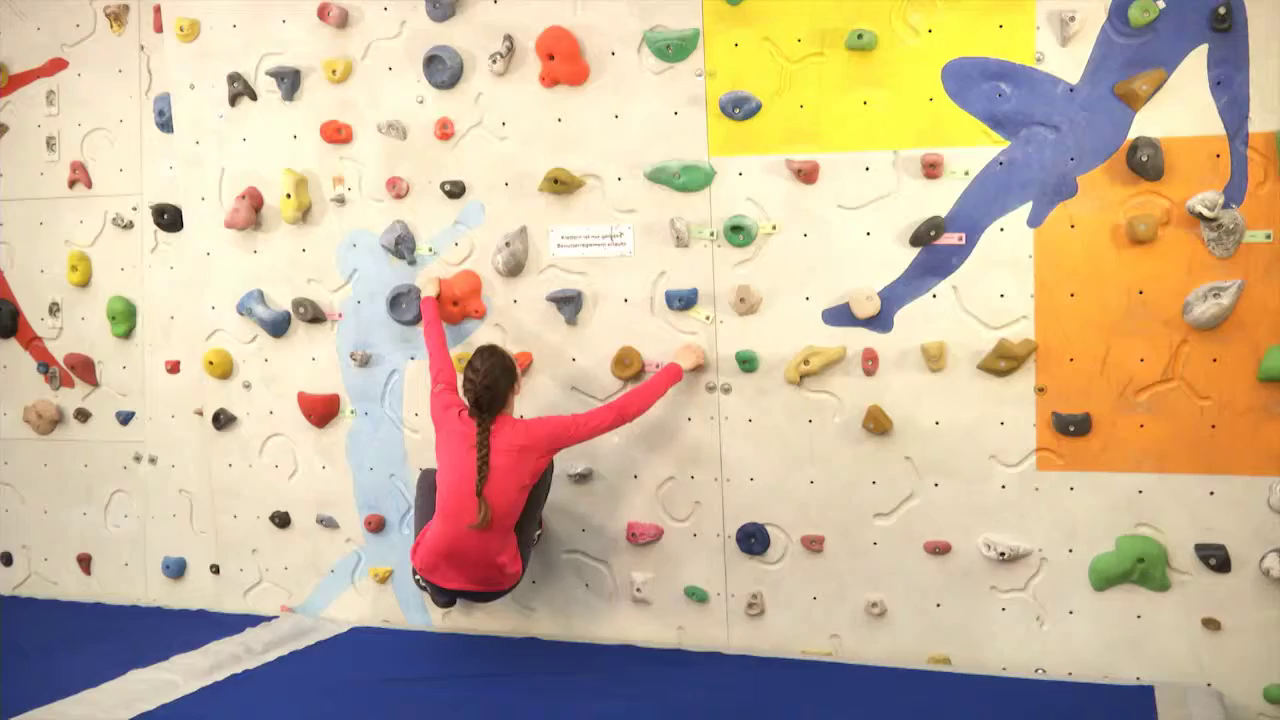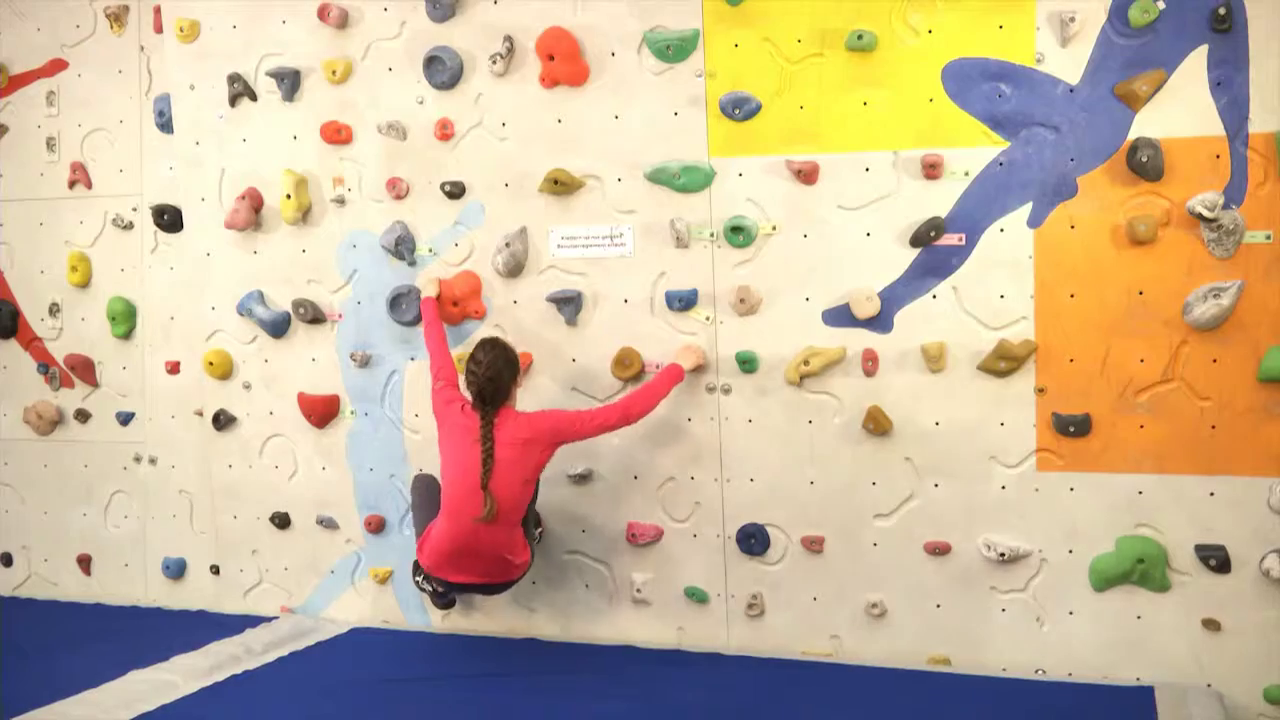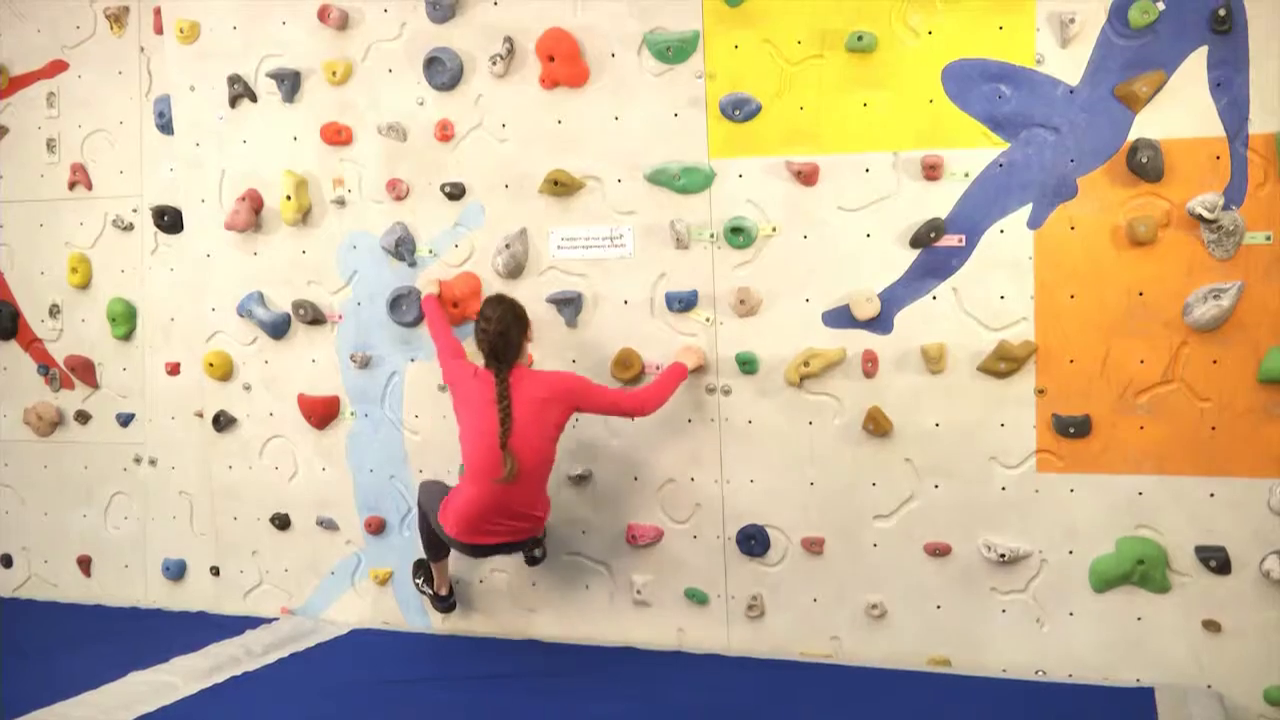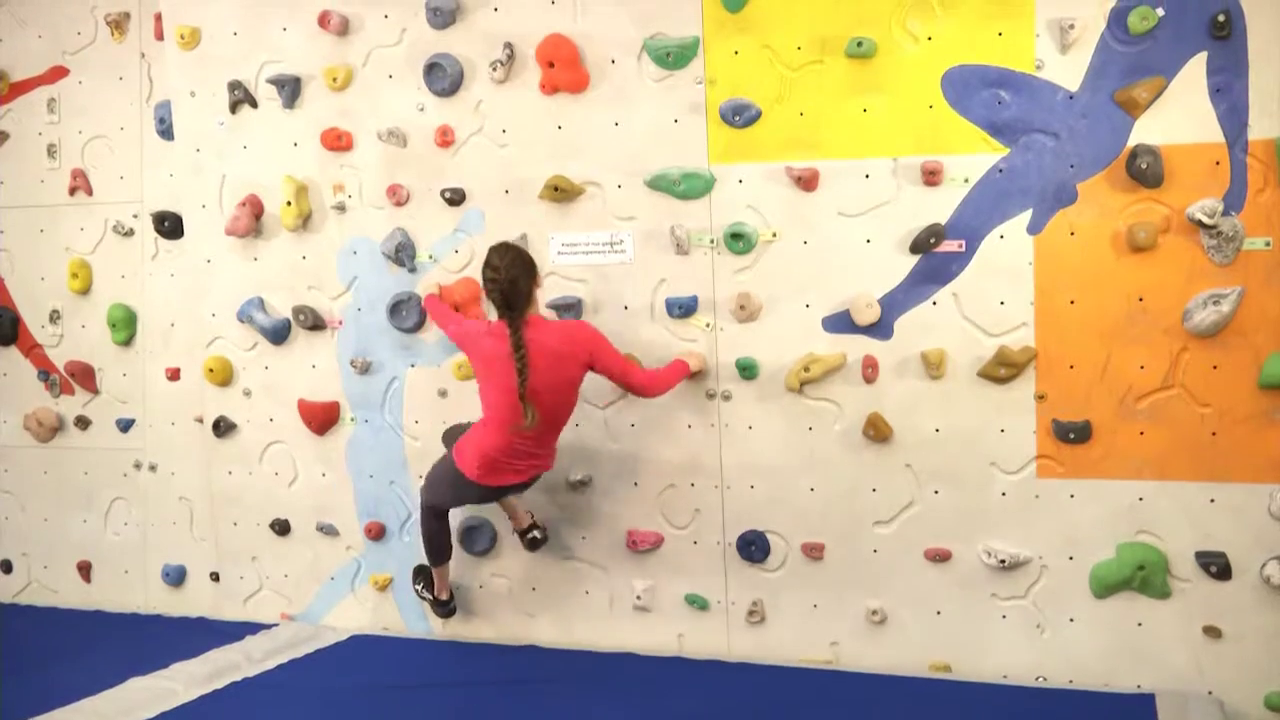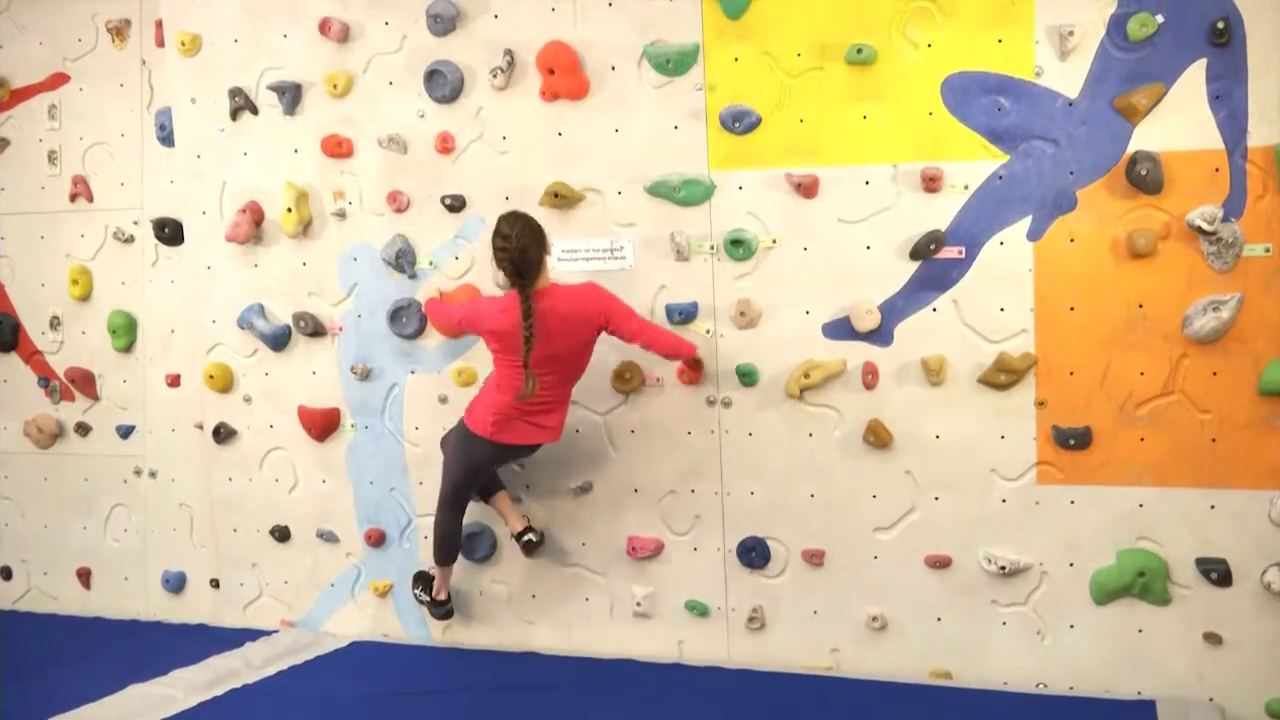
dt=0.3s
person 1, frame 1
left shoulder: (449, 420)
right shoulder: (534, 437)
left elbow: (439, 361)
right elbow: (618, 412)
left wrist: (429, 296)
right wrist: (677, 366)
left hip: (437, 571)
right hip: (498, 583)
person 1, frame 2
left shoulder: (451, 416)
right shoulder: (539, 430)
left elbow: (439, 356)
right elbow: (624, 413)
left wrist: (429, 297)
right wrist: (677, 367)
left hip: (445, 568)
right hip: (503, 575)
left knee: (423, 483)
left ankle: (437, 585)
person 1, frame 3
left shoulder: (464, 381)
right shoulder: (558, 389)
left elbow: (442, 337)
right elbow: (640, 404)
left wrist: (430, 296)
right wrist: (681, 365)
left hip: (468, 531)
right hip: (523, 522)
left knee: (427, 494)
left ankle: (440, 589)
person 1, frame 4
left shoulder: (479, 339)
right shoulder: (576, 338)
left elbow: (445, 317)
right elbow: (646, 385)
left wrist: (431, 296)
right wrist: (685, 364)
left hip: (480, 471)
right hip: (529, 470)
left knee: (432, 499)
left ankle: (440, 592)
right ankle: (524, 523)
person 1, frame 5
left shoulder: (491, 313)
right shoulder: (587, 301)
left elbow: (449, 320)
right elbow: (663, 343)
left wrist: (432, 306)
right wrist: (688, 350)
left hip: (490, 427)
right hip: (540, 433)
left knee: (451, 501)
right knee: (459, 447)
left ankle: (438, 591)
right ankle: (520, 525)
